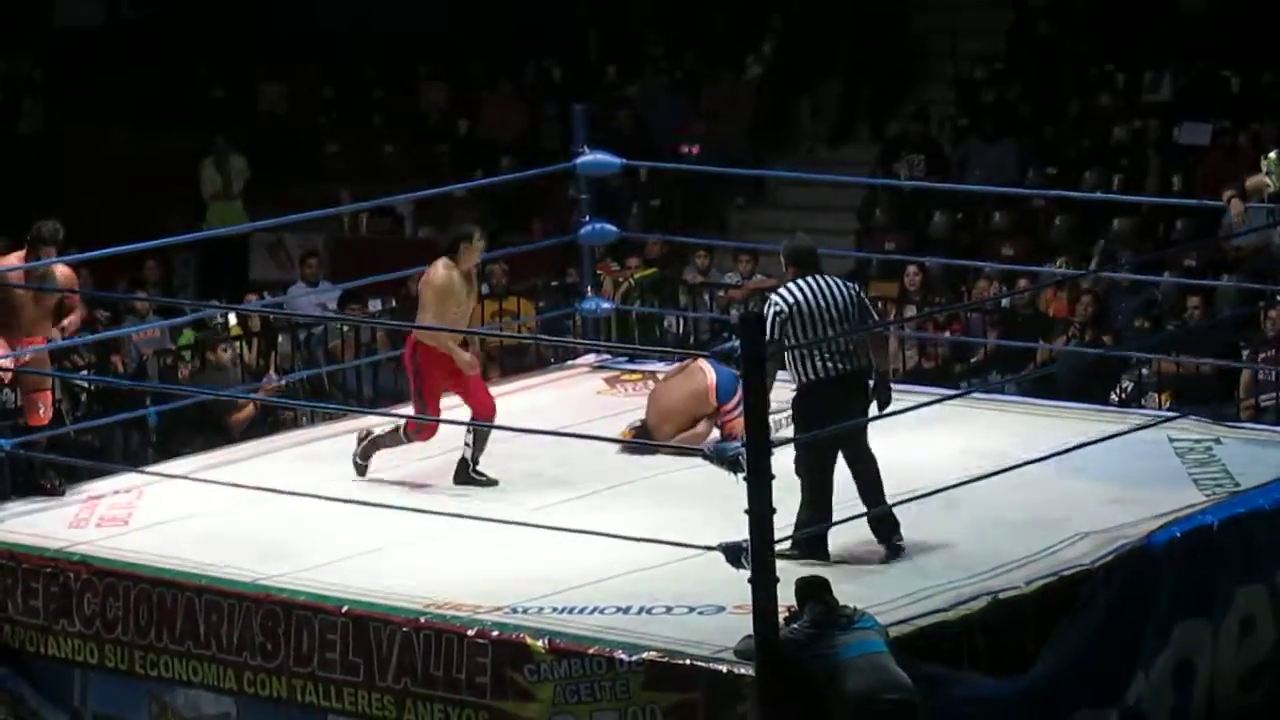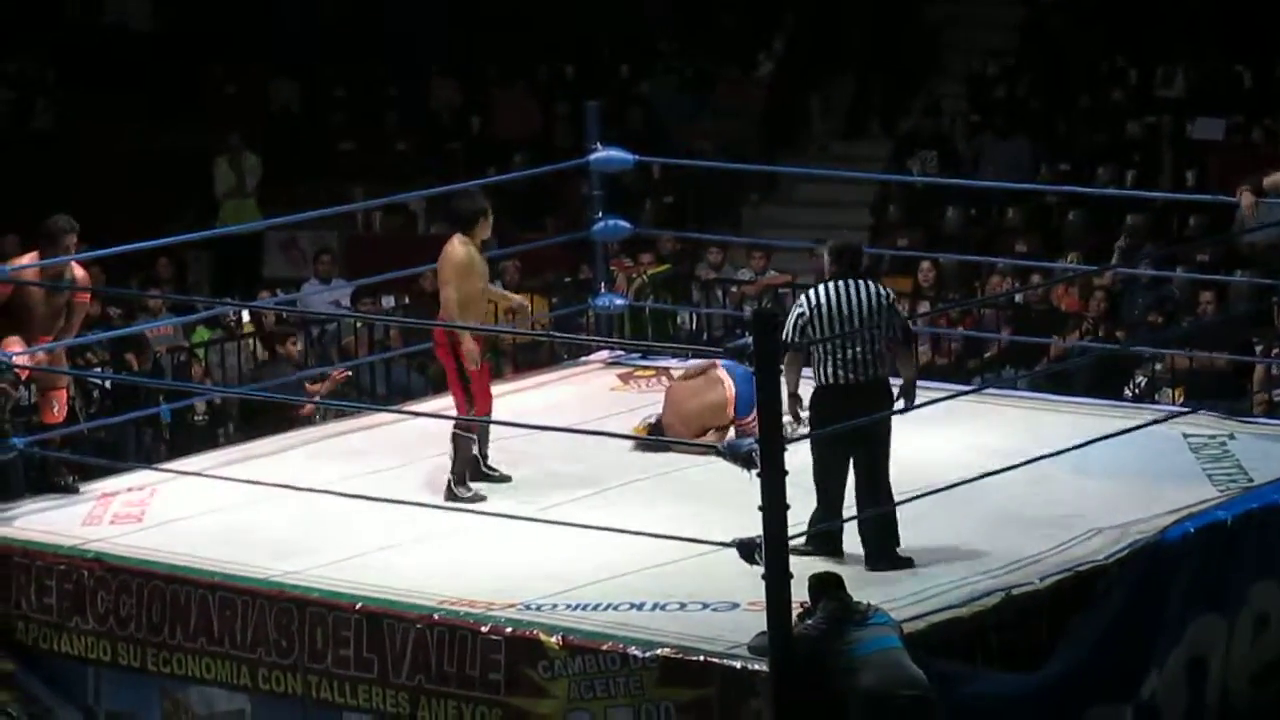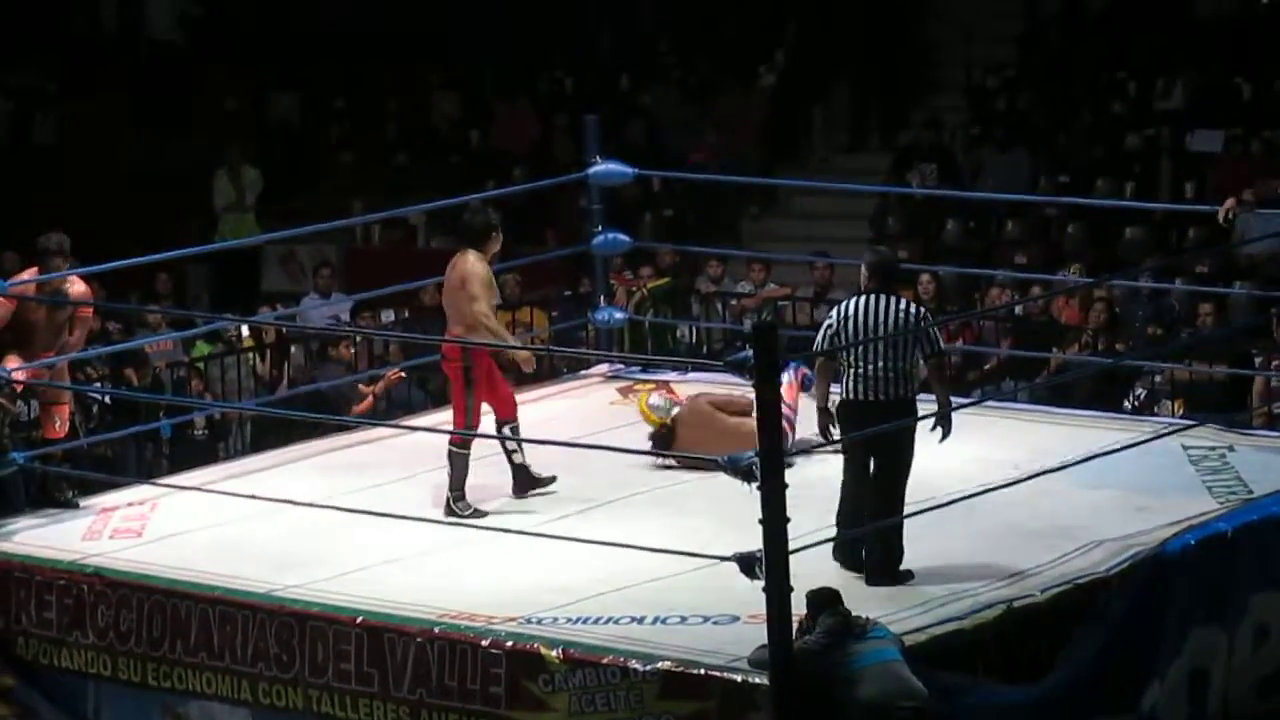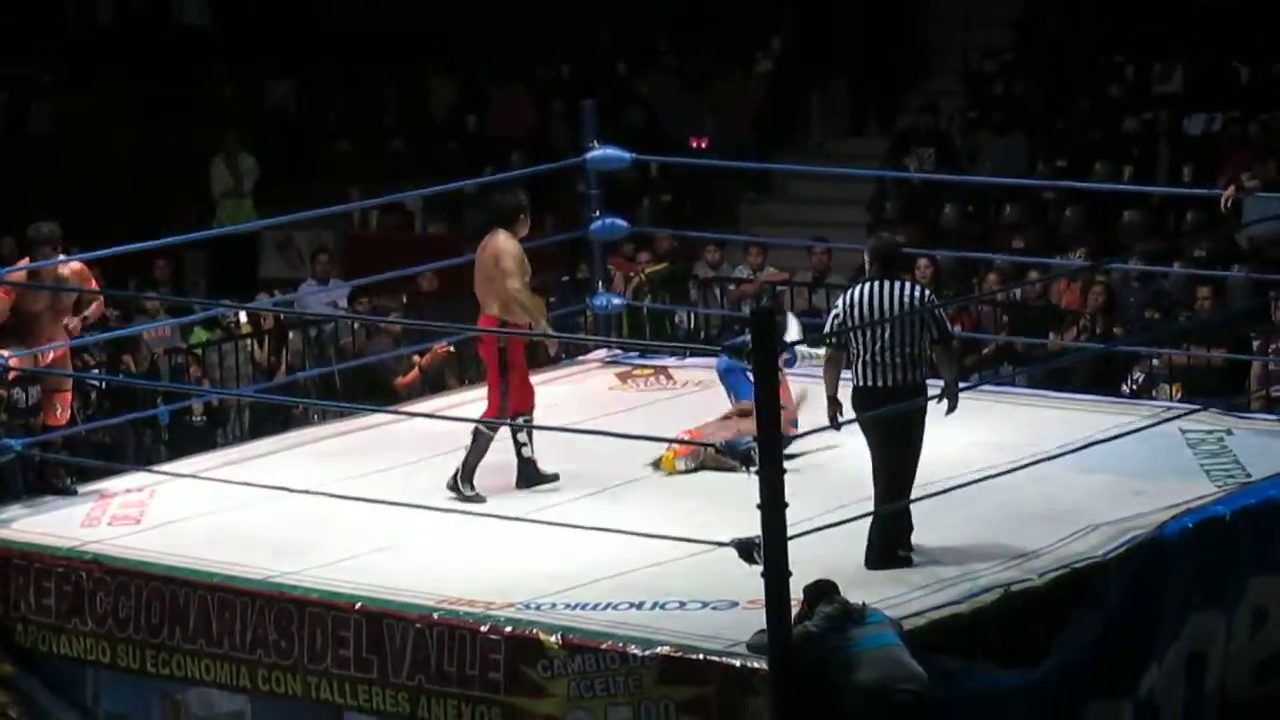
dt=0.4s
person 1, frame 1
left shoulder: (781, 299)
right shoulder: (848, 289)
left elbow: (772, 353)
right elbow: (877, 336)
right wrist: (881, 379)
left hip: (817, 391)
right hip: (855, 383)
left knee: (814, 467)
right knee: (860, 456)
left ankle: (810, 542)
right ankle: (885, 527)
person 1, frame 2
left shoulder: (809, 300)
right shoulder: (882, 296)
left elbow: (793, 353)
right elbow: (903, 345)
left wrist: (792, 393)
right wrist: (909, 382)
left hip: (831, 396)
right hip: (875, 393)
left knee: (829, 471)
right knee: (874, 475)
left ankle: (824, 538)
right ankle: (881, 550)
person 1, frame 3
left shoulder: (842, 312)
right shoulder: (915, 314)
left elbow: (824, 365)
right elbow: (935, 365)
left wrist: (822, 408)
right wrist: (944, 407)
left hip: (854, 409)
right hip: (898, 411)
left knee: (855, 481)
right knee: (888, 489)
left ankle: (848, 549)
right ankle: (883, 566)
person 1, frame 4
left shoulder: (848, 300)
right shoulder: (920, 296)
left elbow: (833, 355)
right elbow: (942, 346)
left wrist: (831, 397)
right wrist: (951, 384)
left hip: (867, 395)
right hip: (908, 394)
left knee: (886, 468)
right knee: (897, 470)
left ankle: (897, 536)
right ankle: (882, 550)
person 2, frame 1
left shoulder: (469, 271)
right shoulder: (440, 277)
right elbow: (427, 325)
left wrist: (464, 350)
right wrist: (459, 353)
left hip: (451, 352)
right hip: (425, 352)
left knee: (485, 408)
right knee: (424, 426)
left ankle: (467, 468)
right ankle: (369, 444)
person 2, frame 2
left shoulder: (474, 247)
right shoulder: (458, 252)
right elbow: (448, 299)
left wrist: (508, 298)
right wrist: (465, 340)
left hip: (469, 335)
right hip: (454, 338)
left knee: (483, 401)
right knee: (470, 409)
left ankle: (480, 464)
right ankle: (456, 483)
person 2, frame 3
left shoulder: (462, 260)
right shoulder: (476, 267)
left elbow: (448, 302)
right elbow: (481, 314)
right wrist: (514, 346)
left hip: (474, 349)
right hip: (466, 352)
left knee: (506, 406)
right knee: (466, 425)
left ankle: (522, 477)
right ankle: (455, 500)
person 2, frame 4
left shoulder: (491, 241)
right shoulder: (509, 246)
left elbow: (481, 287)
right elbow: (515, 290)
right wrist: (542, 323)
left hip: (496, 327)
right hip: (503, 332)
left knee: (523, 399)
right knee: (500, 407)
left ankle: (527, 469)
right ankle: (462, 477)
person 3, frame 1
left shoulder: (64, 275)
left elbow: (76, 309)
left wrist: (61, 329)
left hip: (36, 346)
left knee: (40, 408)
left ankle: (36, 468)
person 3, frame 2
left shoulder: (78, 277)
left elbow: (72, 324)
left wrist: (47, 352)
left hip: (51, 344)
left knee: (55, 406)
left ankle: (50, 466)
person 3, frame 3
left shoulder: (79, 291)
left elbow: (75, 338)
left wrist: (50, 369)
left hip: (56, 362)
left knee: (57, 422)
left ankle: (53, 486)
person 3, frame 4
left shoulder: (77, 272)
left elbow: (98, 302)
left wrist: (80, 319)
left hip: (57, 348)
right hip: (22, 346)
left knee: (58, 410)
left ankle: (50, 467)
